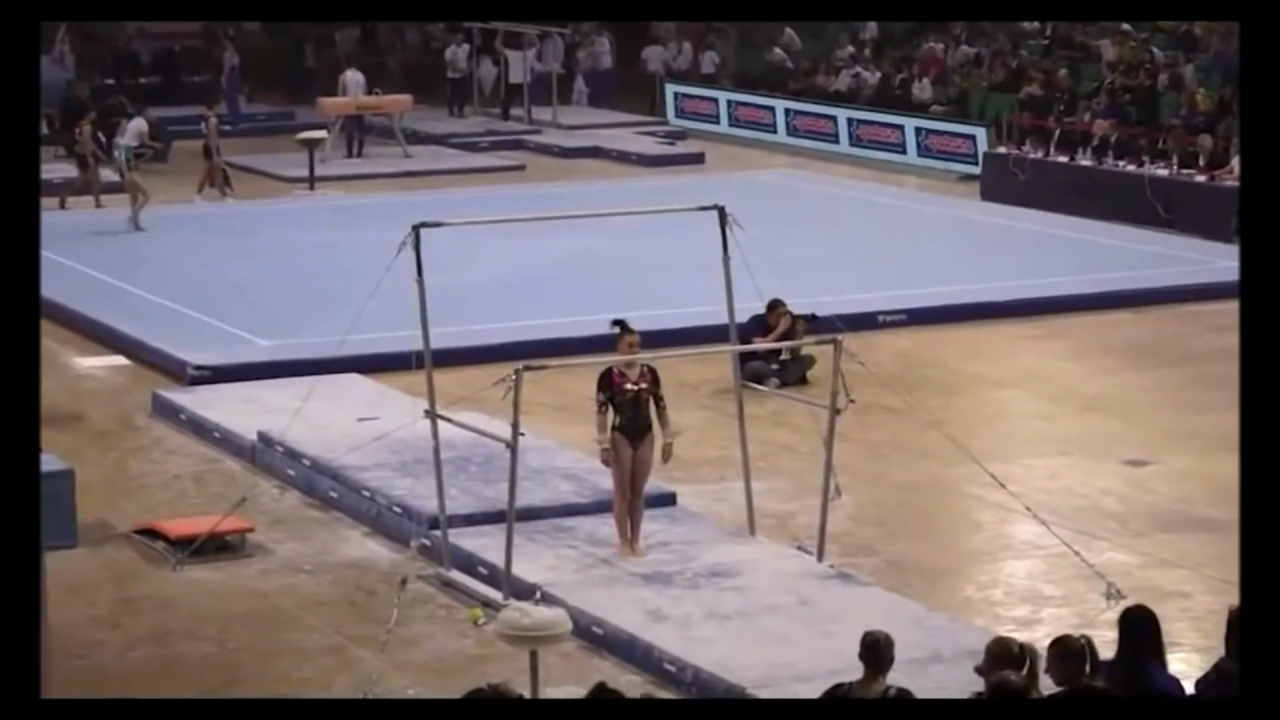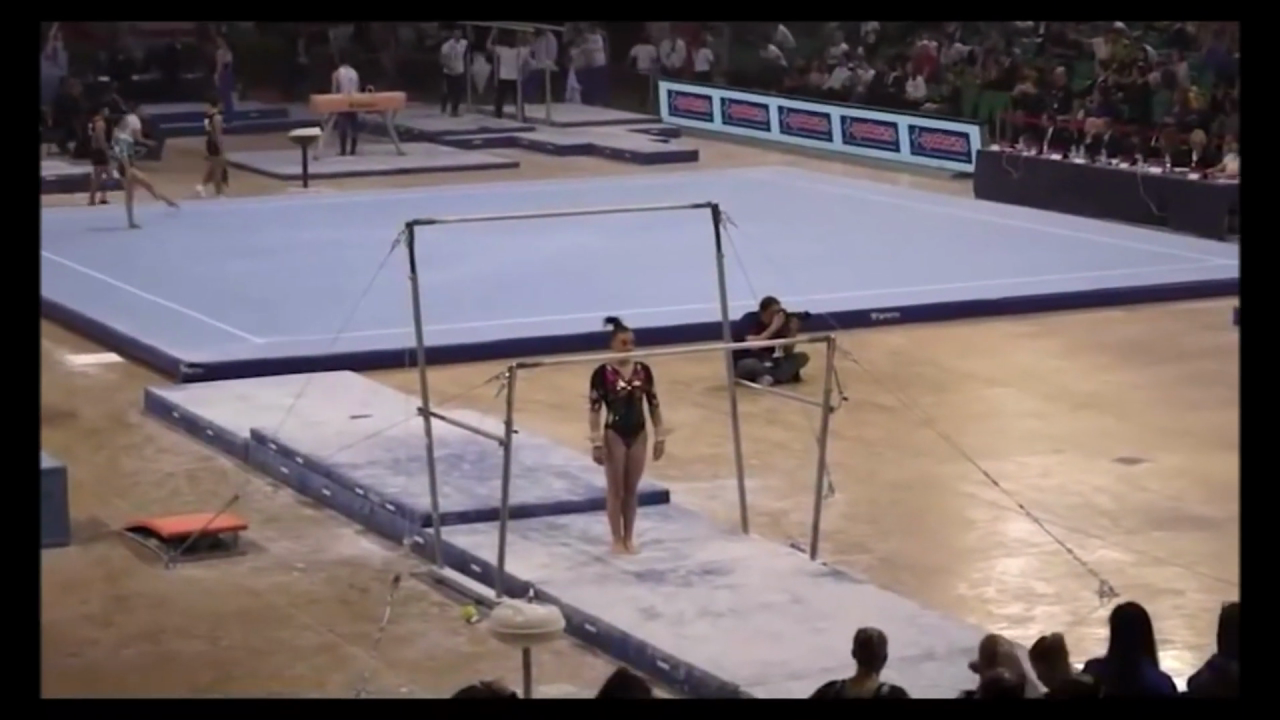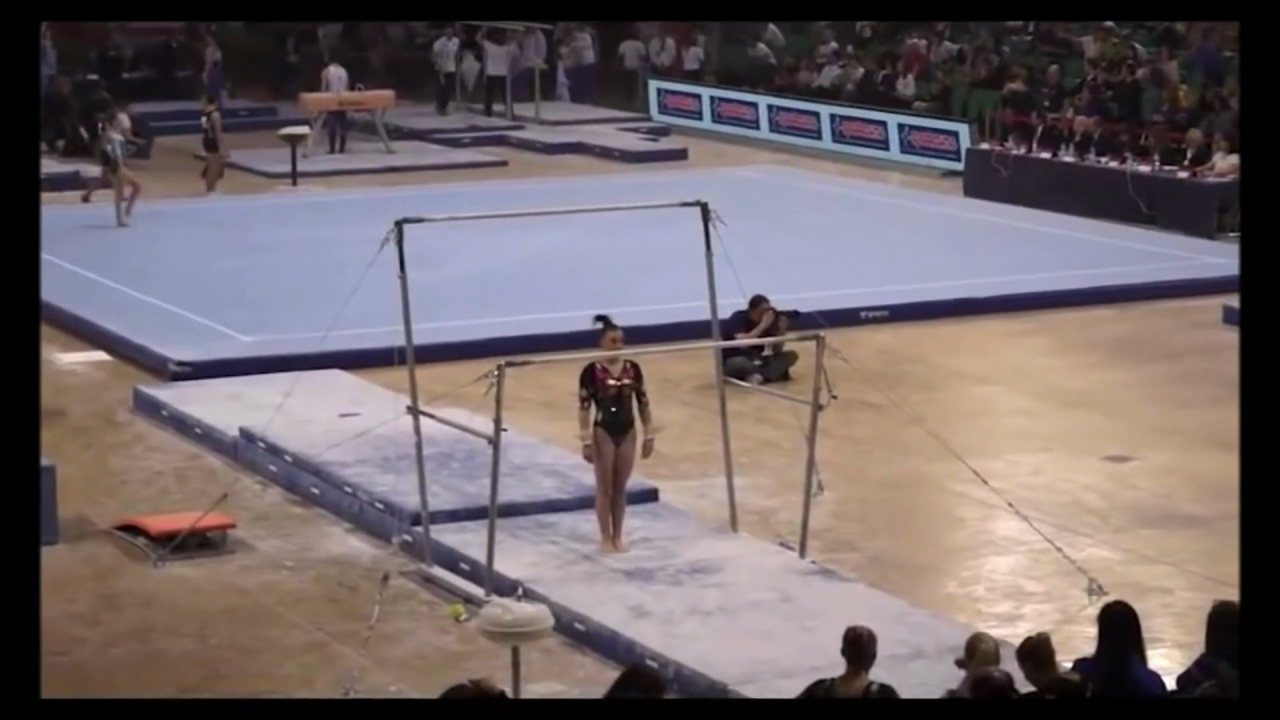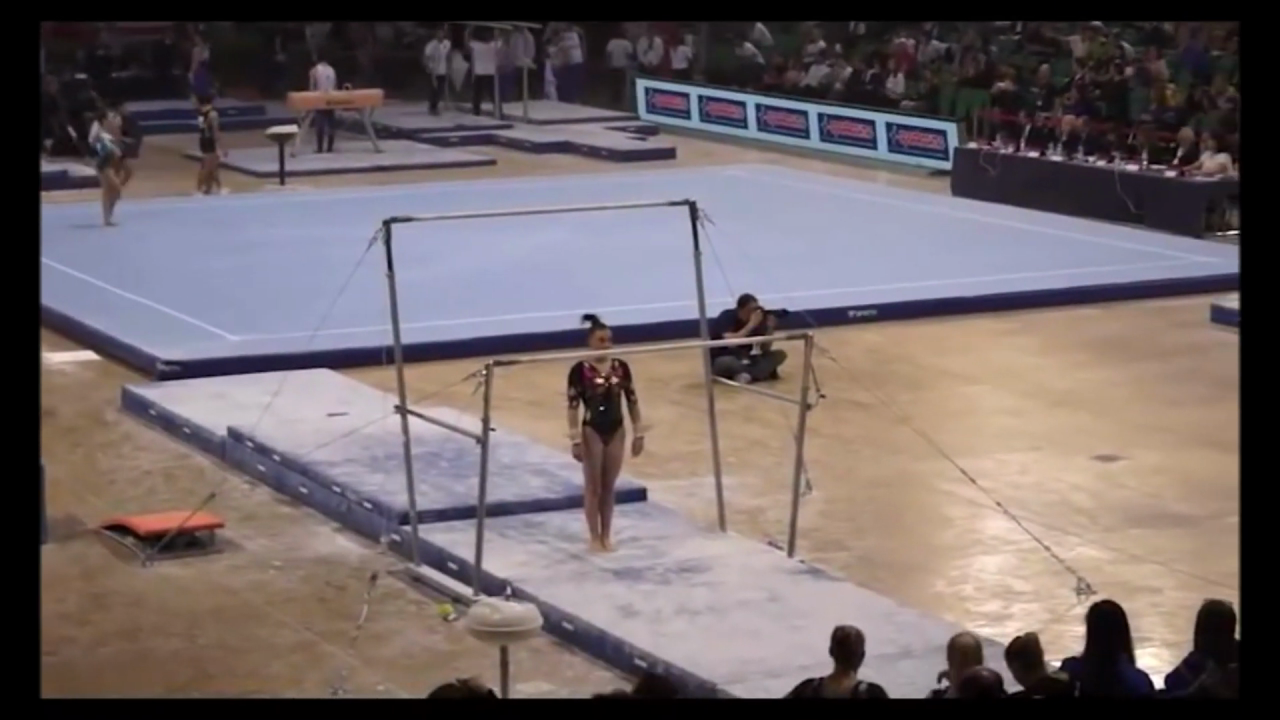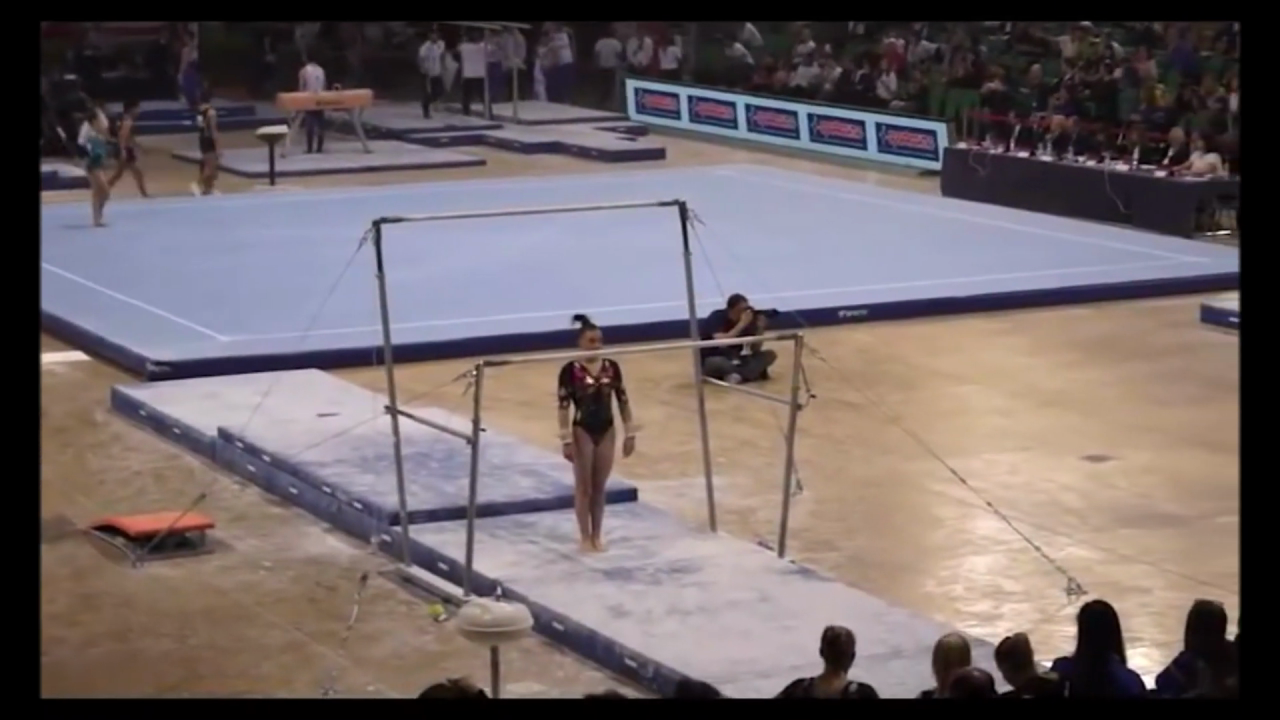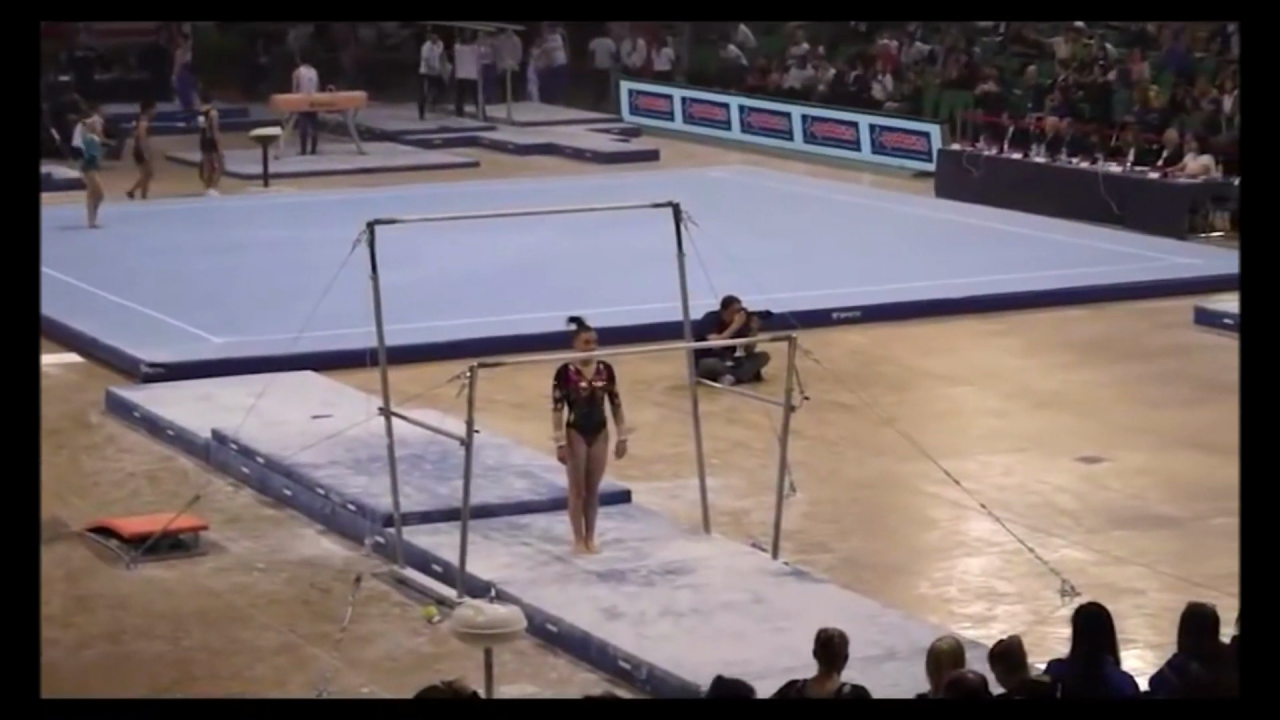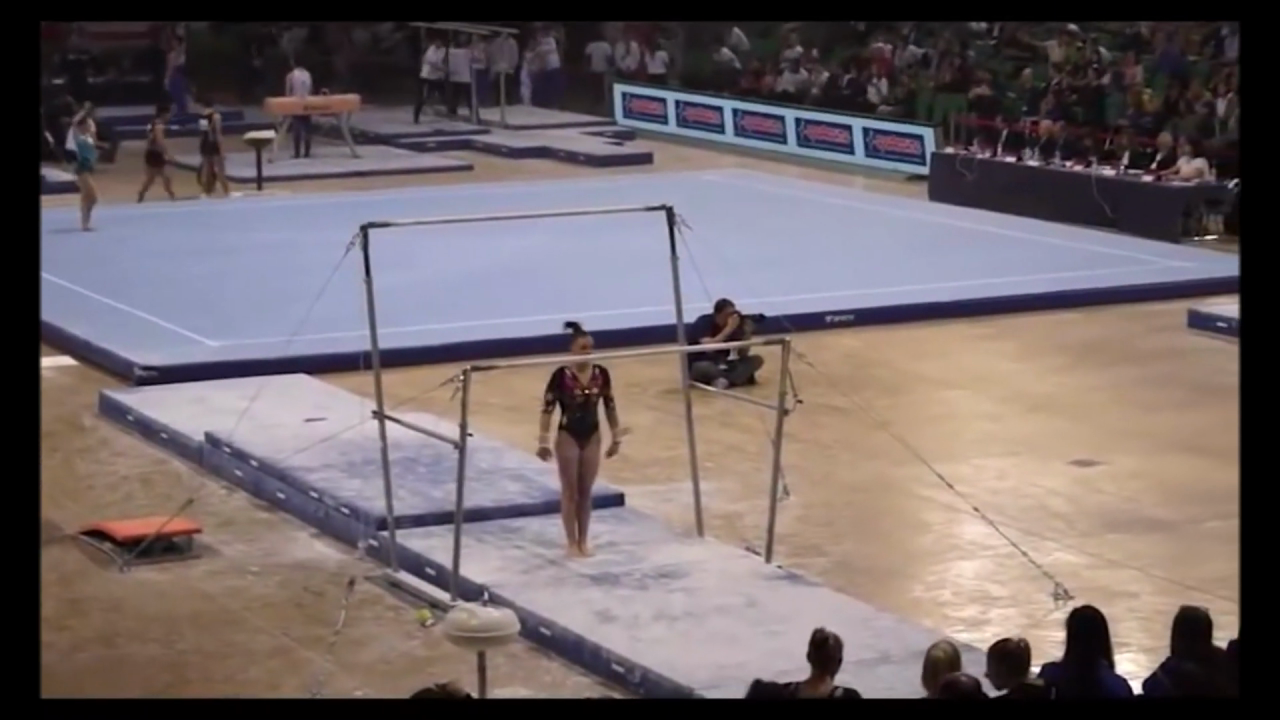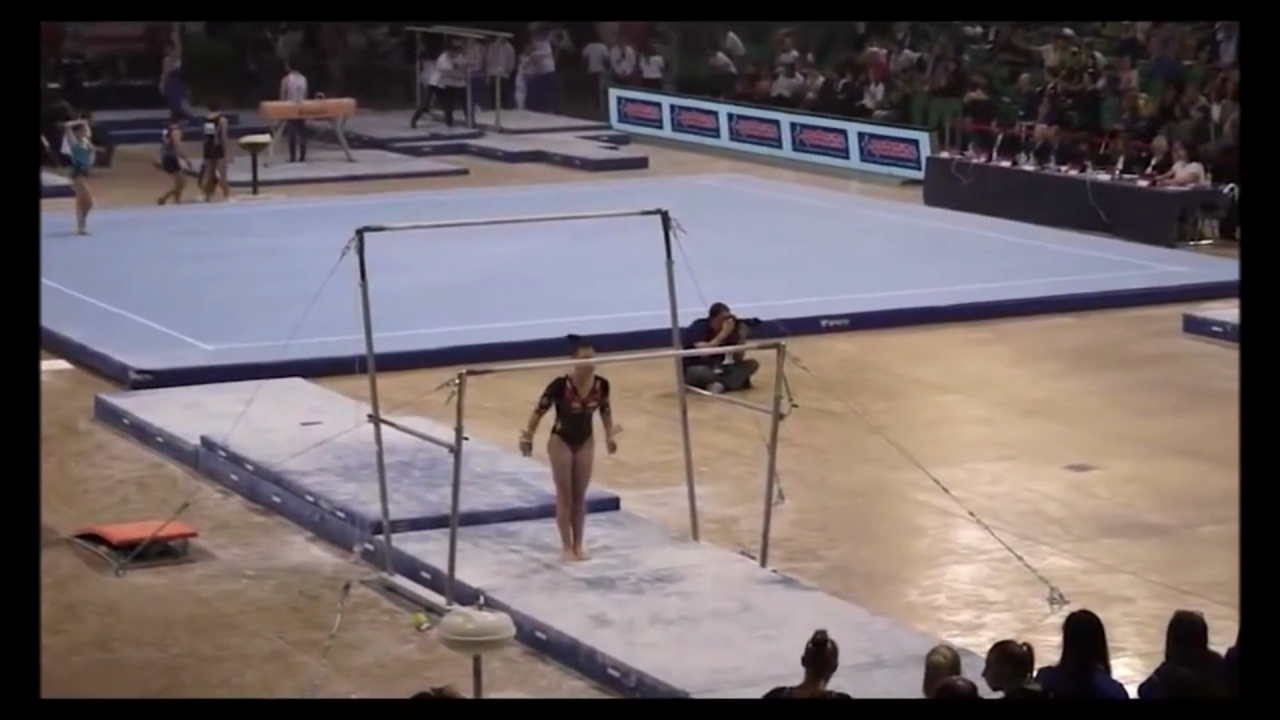
dt=0.2s
person 1, frame 1
left shoulder: (650, 373)
right shoulder: (609, 376)
left elbow: (661, 407)
right elbow: (602, 412)
left wrist: (668, 438)
right wrist: (604, 444)
left hip: (645, 437)
right hip: (621, 438)
left knee: (638, 492)
right knee: (622, 492)
left ankle: (636, 540)
right ankle: (624, 542)
person 1, frame 2
left shoulder: (644, 371)
right shoulder: (602, 373)
left elbow: (654, 405)
right elbow: (595, 409)
left wrist: (660, 436)
right wrist: (597, 442)
left hip: (638, 434)
right hip: (614, 435)
left knee: (631, 490)
right knee: (616, 490)
left ankle: (629, 538)
right ankle: (617, 539)
person 1, frame 3
left shoulder: (633, 369)
right shoulder: (592, 371)
left elbow: (643, 403)
right elbow: (584, 408)
left wrist: (649, 434)
right wrist: (586, 440)
left hip: (628, 432)
right hip: (604, 433)
left knee: (620, 488)
right knee: (605, 488)
left ankle: (618, 536)
right ankle: (606, 538)
person 1, frame 4
left shoulder: (621, 367)
right shoulder: (580, 370)
left elbow: (632, 401)
right elbow: (573, 407)
left wrist: (639, 432)
right wrist: (575, 439)
left hip: (616, 431)
right hip: (592, 432)
left knee: (609, 487)
right knee: (593, 487)
left ankle: (606, 535)
right ankle: (594, 537)
person 1, frame 5
left shoulder: (611, 367)
right shoulder: (570, 370)
left elbow: (623, 401)
right elbow: (563, 407)
left wrist: (630, 432)
right wrist: (566, 439)
left hip: (606, 431)
right hip: (582, 432)
left knee: (599, 488)
right knee: (584, 487)
left ankle: (597, 536)
right ankle: (585, 537)
person 1, frame 6
left shoulder: (606, 370)
right shoulder: (565, 372)
left elbow: (616, 404)
right elbow: (558, 409)
left wrist: (622, 436)
right wrist: (560, 442)
left hip: (599, 433)
right hip: (576, 434)
left knee: (593, 489)
right knee: (577, 489)
left ankle: (590, 538)
right ankle: (578, 539)
person 1, frame 7
left shoulder: (601, 374)
right shoulder: (561, 375)
left elbow: (610, 406)
right elbow: (547, 409)
left wrist: (616, 437)
right wrist: (544, 442)
left hip: (592, 436)
right hip: (568, 437)
left knee: (586, 492)
right knee: (570, 492)
left ankle: (584, 541)
right ankle: (572, 543)
person 1, frame 8
left shoulder: (601, 384)
right shoulder: (560, 385)
left elbow: (605, 410)
right elbow: (539, 411)
left wrist: (610, 435)
right wrist: (527, 437)
left hip: (585, 442)
right hip: (561, 442)
left knee: (580, 496)
right knee: (564, 496)
left ankle: (578, 544)
right ankle: (566, 546)
